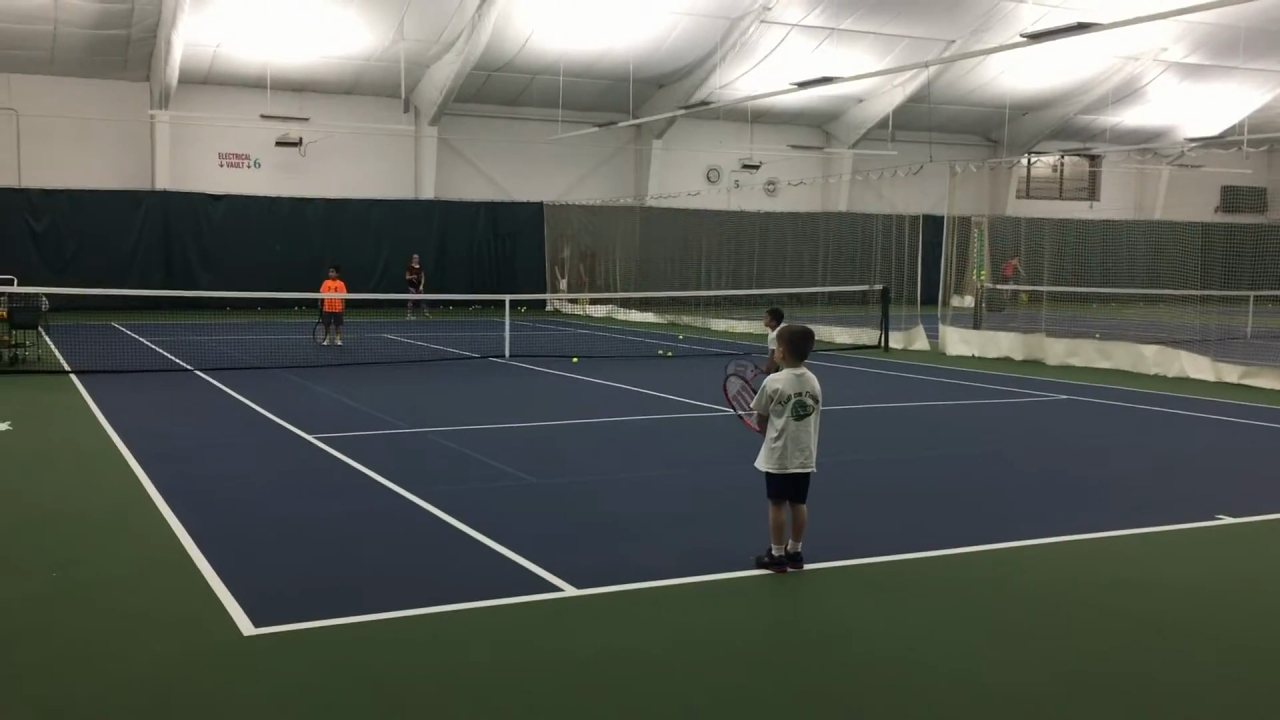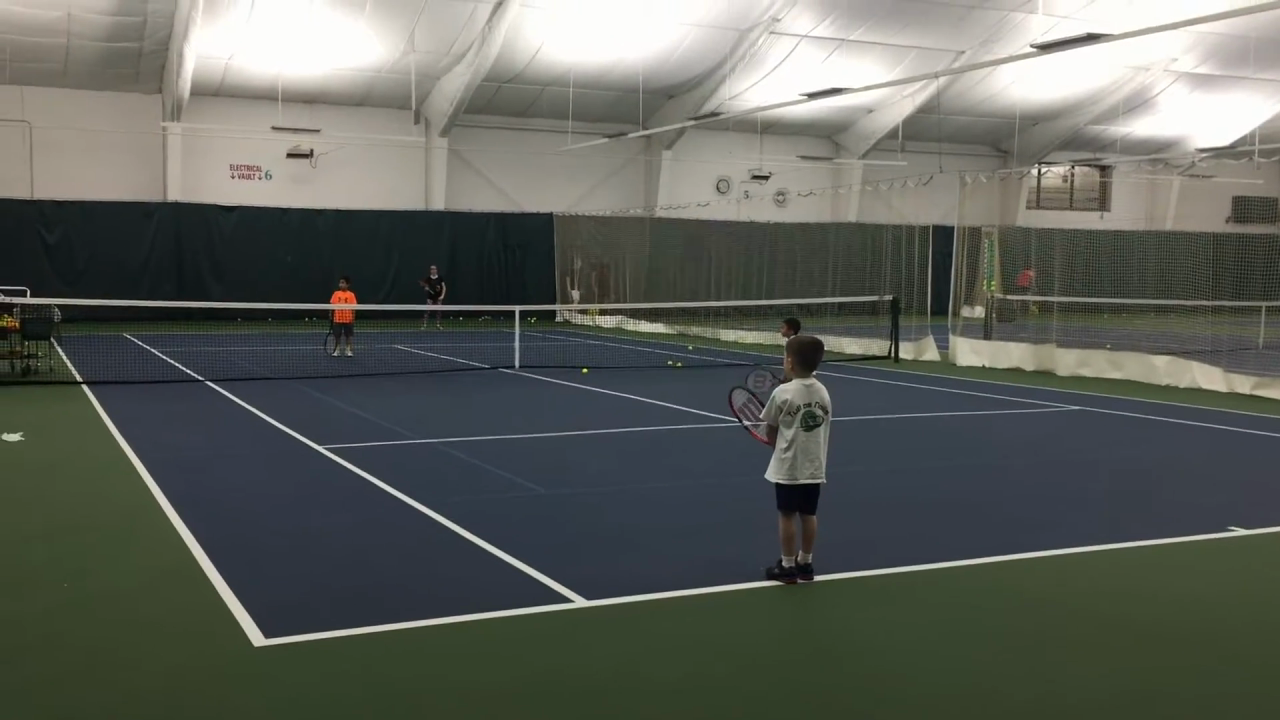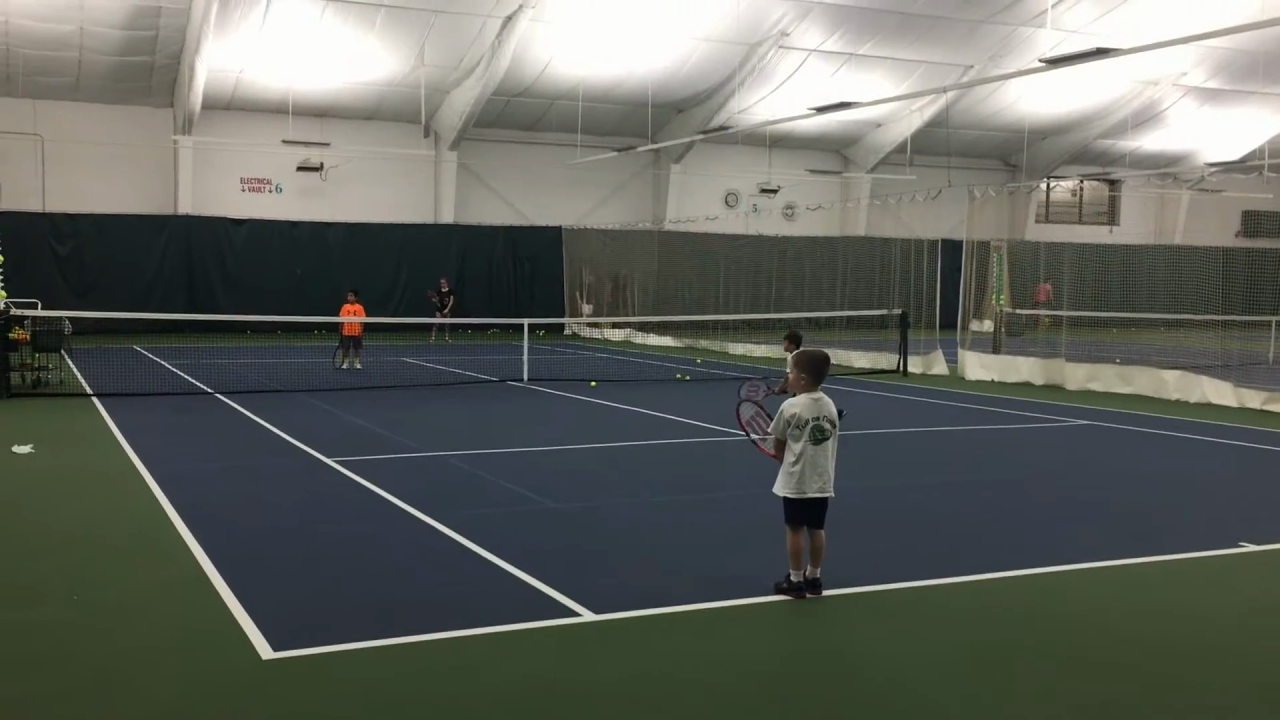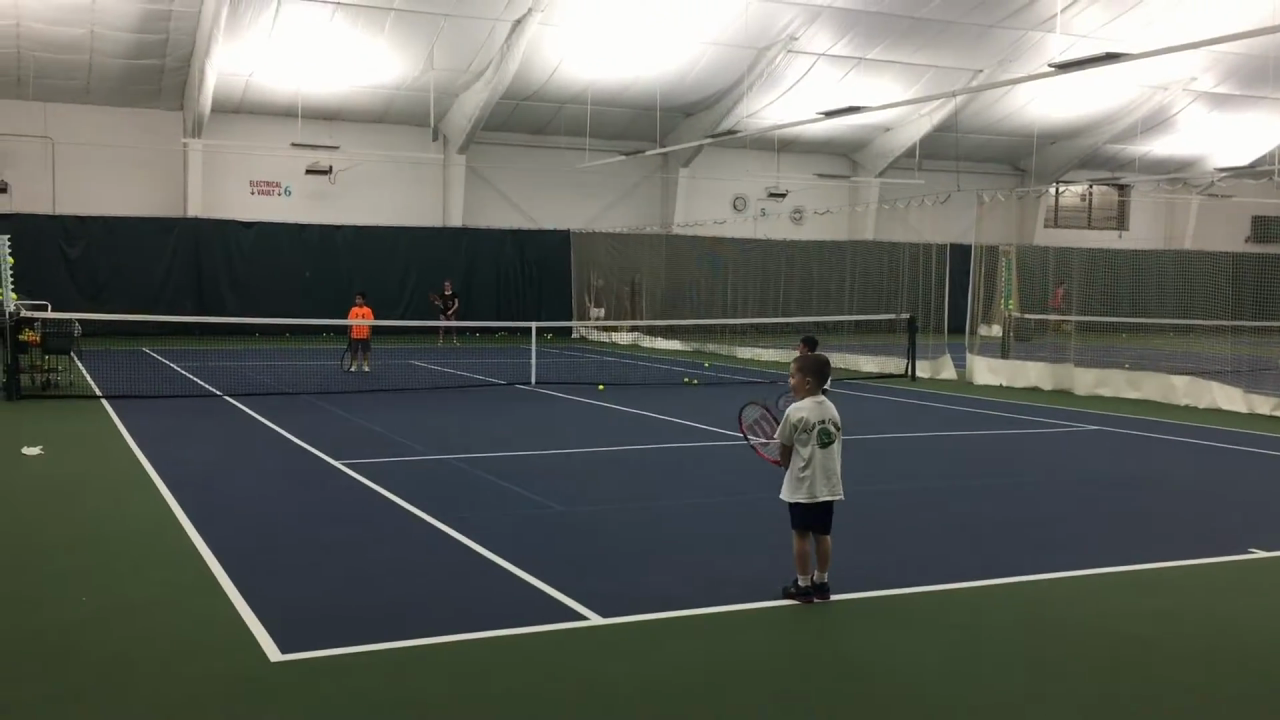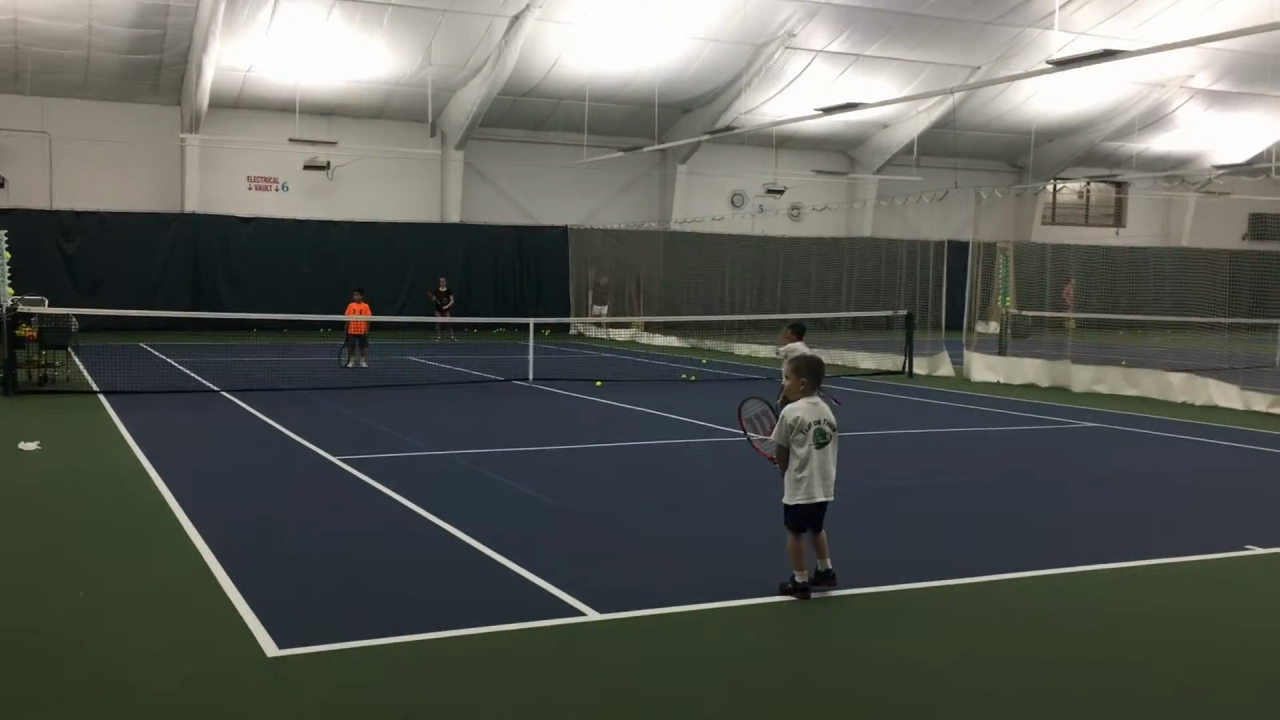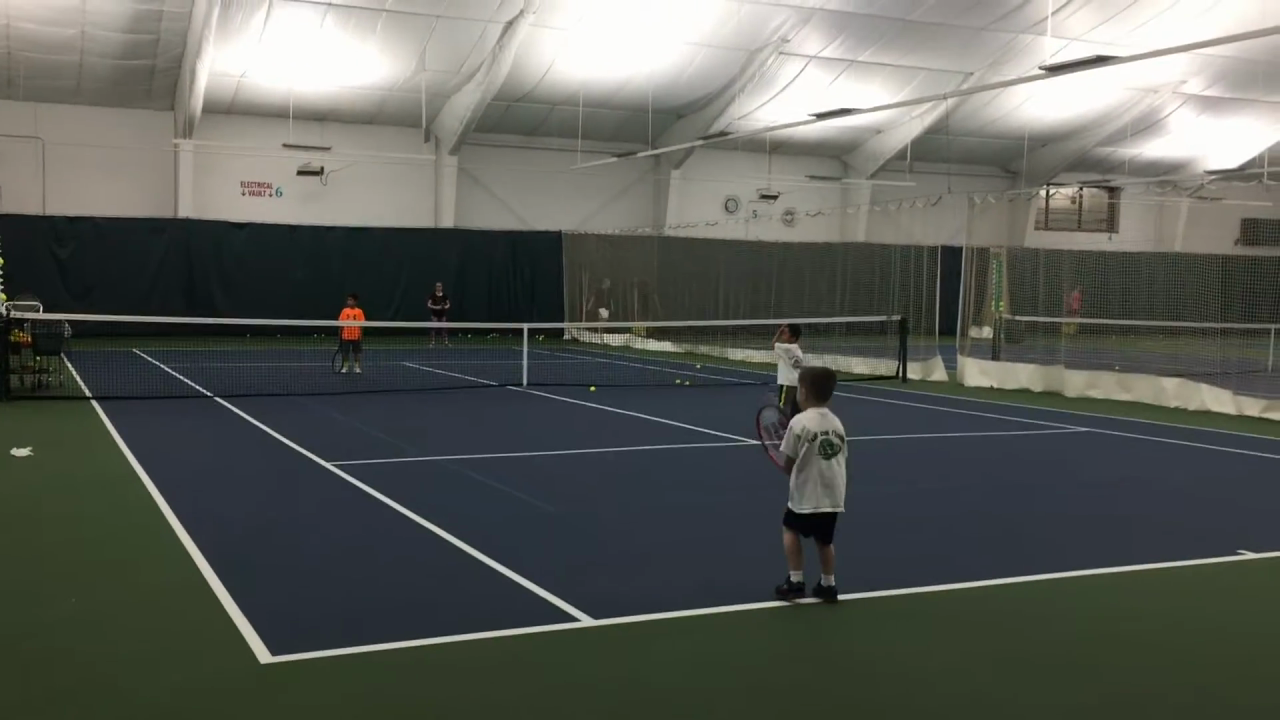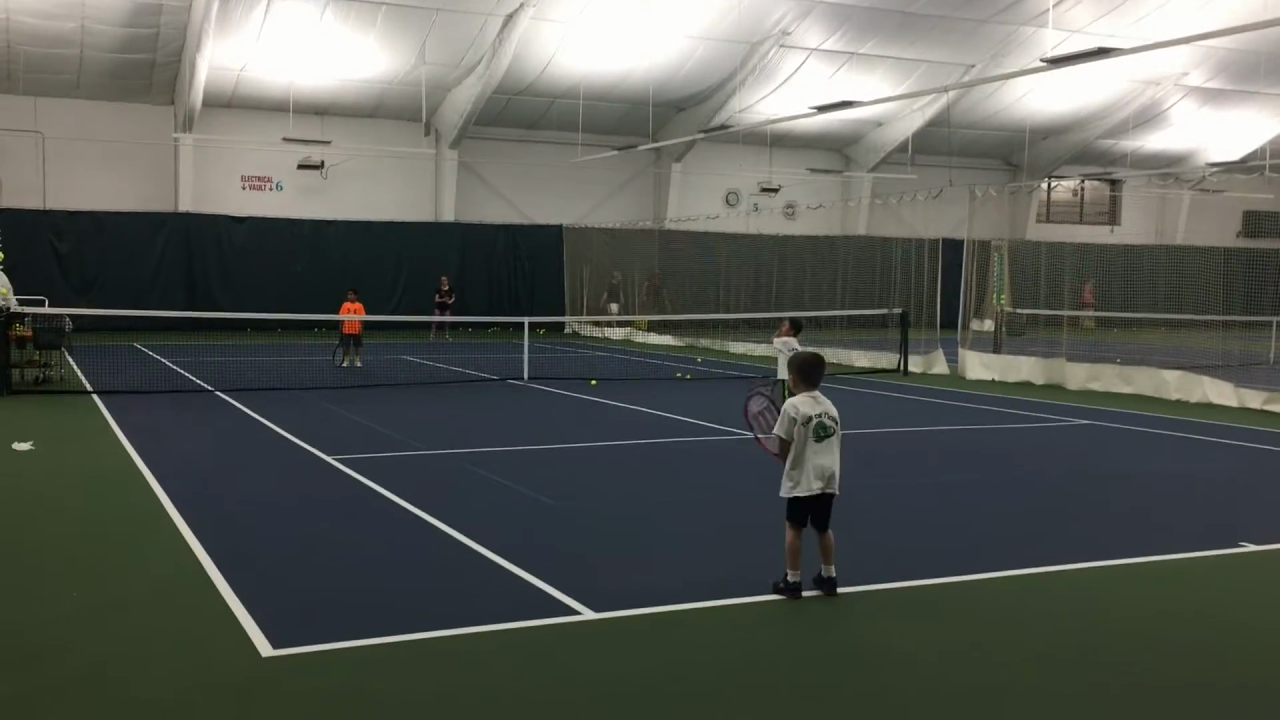
dt=0.4s
person 1, frame 1
left shoulder: (774, 382)
right shoulder: (813, 381)
left elbow: (761, 418)
right elbow: (812, 415)
left wrist: (769, 434)
right wrist: (798, 438)
left hip: (778, 456)
right hip: (804, 455)
left knee: (777, 504)
right knee: (798, 503)
left ankle: (777, 555)
right ankle: (794, 552)
person 1, frame 2
left shoulder: (783, 393)
right shoulder: (823, 392)
left elbow: (771, 431)
right elbow: (821, 427)
left wrist: (778, 446)
right wrist: (809, 451)
left hip: (788, 467)
right hip: (814, 467)
left knee: (787, 515)
right knee: (808, 515)
left ankle: (788, 566)
right ankle: (805, 563)
person 1, frame 3
left shoulder: (791, 406)
right shoulder: (829, 405)
left elbow: (779, 444)
right elbow: (828, 440)
left wrist: (784, 460)
left hip: (796, 481)
right hip: (822, 480)
left knee: (795, 529)
right knee: (816, 529)
left ankle: (796, 580)
right ankle: (813, 577)
person 1, frame 4
left shoulder: (796, 411)
right shoulder: (831, 409)
left elbow: (784, 451)
right elbow: (831, 445)
left wrist: (788, 467)
left hip: (803, 486)
right hip: (829, 484)
left knee: (802, 534)
right knee: (822, 534)
left ankle: (803, 586)
right ankle: (821, 583)
person 1, frame 5
left shoulder: (791, 412)
right shoulder: (826, 410)
left elbow: (781, 452)
right elbow: (828, 446)
left wrist: (786, 471)
left hip: (801, 485)
right hip: (824, 484)
left knee: (795, 532)
right knee: (816, 528)
left ankle: (800, 582)
right ankle: (825, 570)
person 1, frame 6
left shoulder: (800, 422)
right shoulder: (836, 423)
left elbow: (790, 463)
right elbow: (839, 457)
left wrist: (794, 476)
left hip: (806, 495)
right hip: (833, 496)
left knee: (790, 529)
right knee: (824, 539)
left ankle: (795, 581)
right ankle: (828, 584)
person 1, frame 7
left shoulder: (792, 406)
right shoulder: (830, 407)
left elbow: (784, 446)
right elbow: (833, 442)
left wrist: (787, 463)
left hip: (801, 481)
right hip: (828, 480)
left knee: (794, 528)
right knee: (823, 528)
left ankle: (792, 581)
right ankle: (828, 576)
